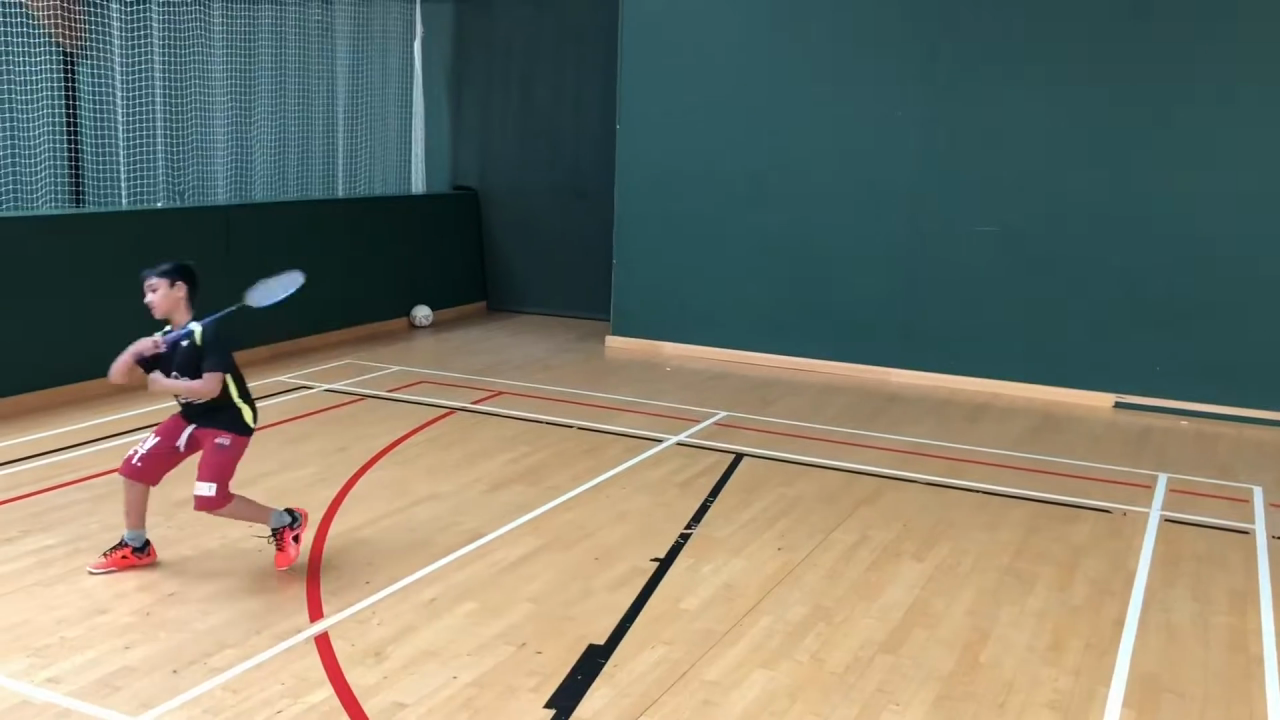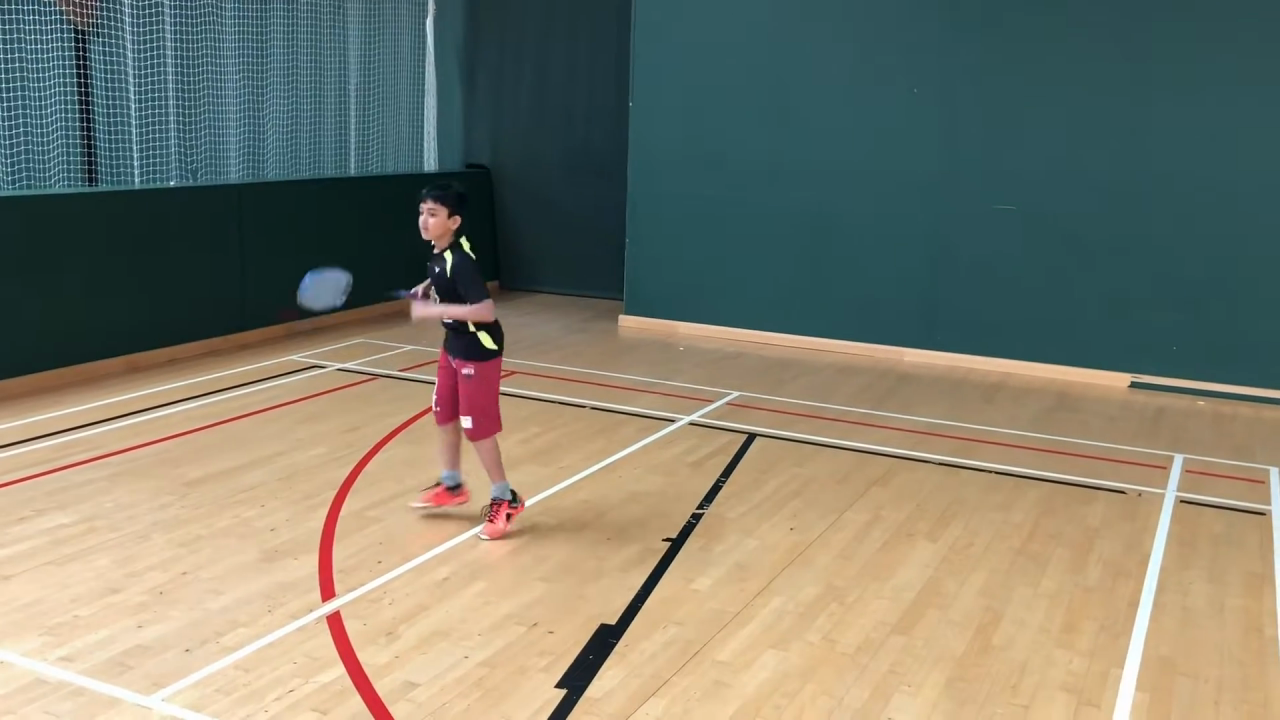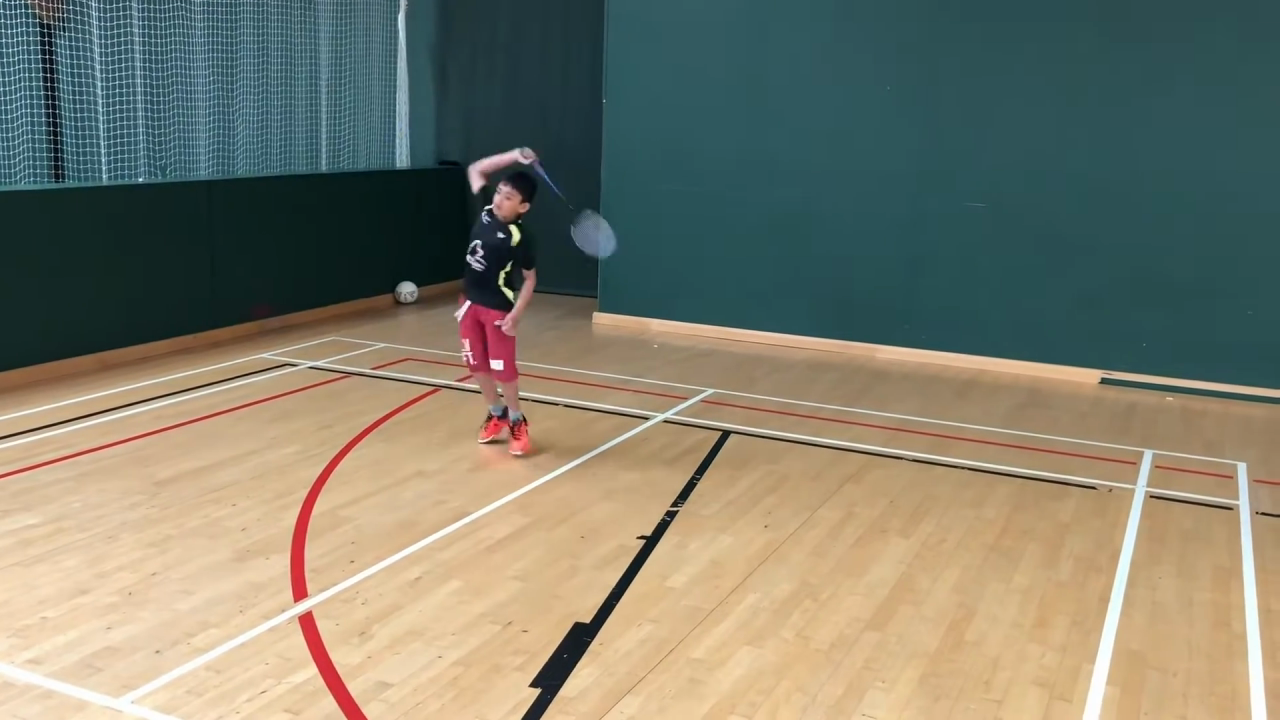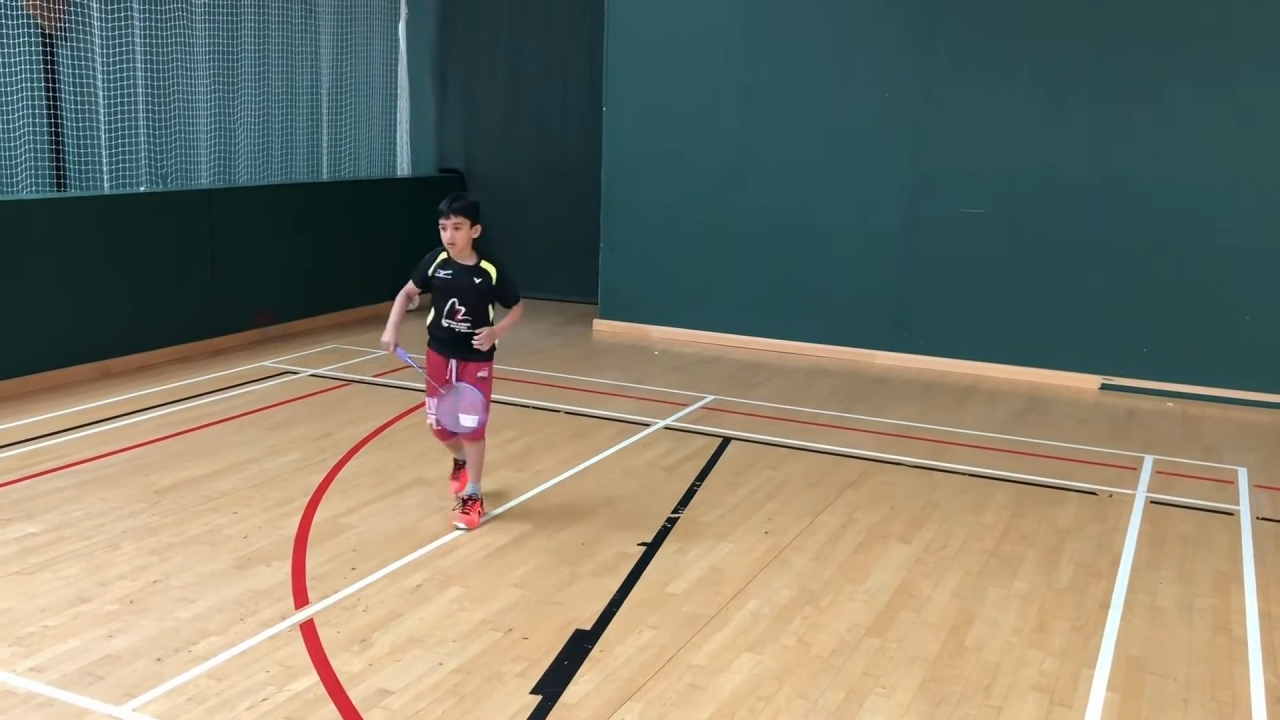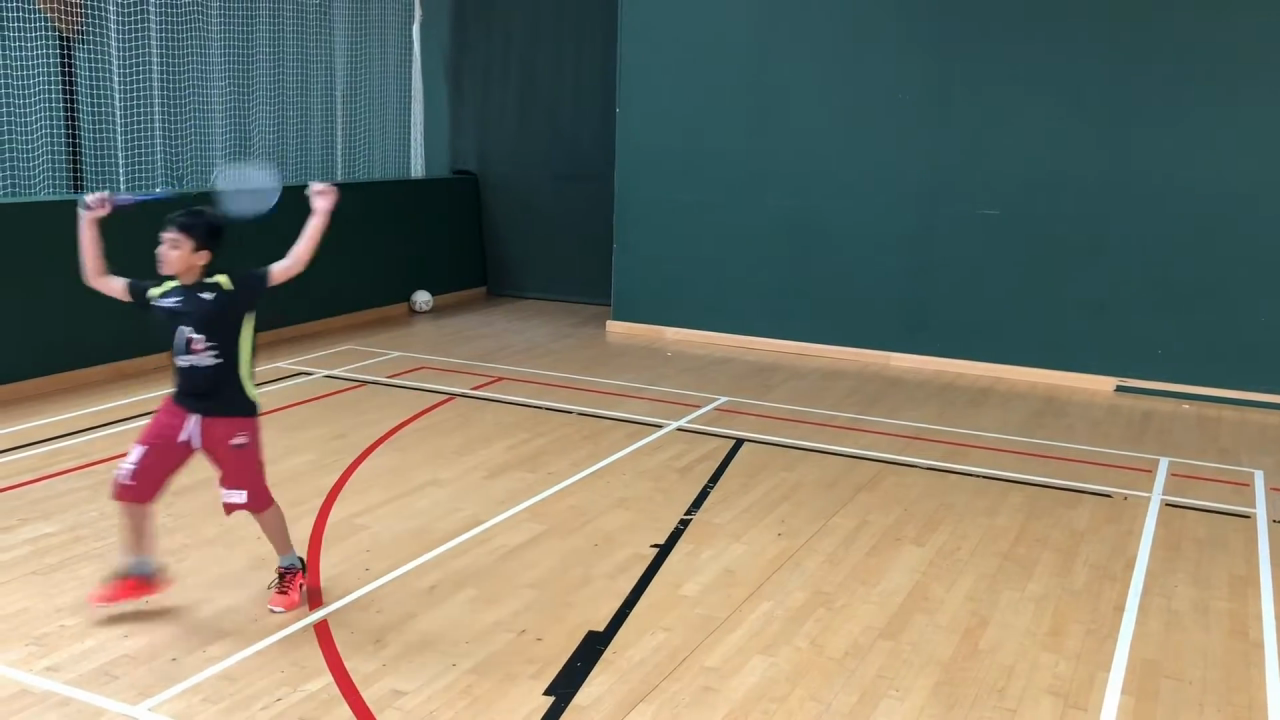
dt=1s
person 1, frame 1
left shoulder: (205, 334)
right shoulder: (160, 340)
left elbow: (210, 388)
right elbow: (116, 376)
left wrist: (164, 385)
right wrist: (134, 351)
left hip: (229, 422)
right hip: (191, 419)
left knee: (209, 498)
right knee: (135, 467)
left ankle: (286, 523)
right ankle: (136, 546)
person 1, frame 2
left shoulder: (461, 260)
right shoulder: (440, 253)
left elbow: (487, 311)
left wrist: (437, 310)
right wrist: (429, 287)
left hip: (479, 351)
right hip: (454, 347)
left knee: (478, 426)
right knee: (444, 413)
left ankle: (504, 499)
right ankle: (451, 485)
person 1, frame 3
left shoulder: (519, 237)
right shoulder: (488, 213)
left elbow: (530, 279)
right elbow: (475, 170)
left wrist: (516, 314)
right wrist: (513, 157)
left hip: (499, 307)
right hip: (471, 302)
left knee: (503, 369)
right knee: (477, 365)
left ankle: (516, 421)
right ankle: (497, 414)
person 1, frame 4
left shoulder: (490, 271)
right shoulder: (434, 262)
left elbow: (516, 307)
right elbow: (407, 293)
left wrist: (496, 332)
right wrist: (391, 328)
left hip: (476, 358)
right hip: (439, 354)
left knee: (472, 426)
right knee: (441, 425)
left ankle: (472, 496)
right ankle: (460, 460)
person 1, frame 5
left shoulder: (231, 287)
right shoulder: (161, 293)
left elbow: (292, 265)
right elbow: (97, 279)
left wrist: (320, 214)
right wrist: (88, 222)
left hip: (230, 414)
right hip: (182, 409)
left knee: (250, 497)
right knee: (129, 483)
left ankle: (291, 568)
right ankle: (139, 572)
